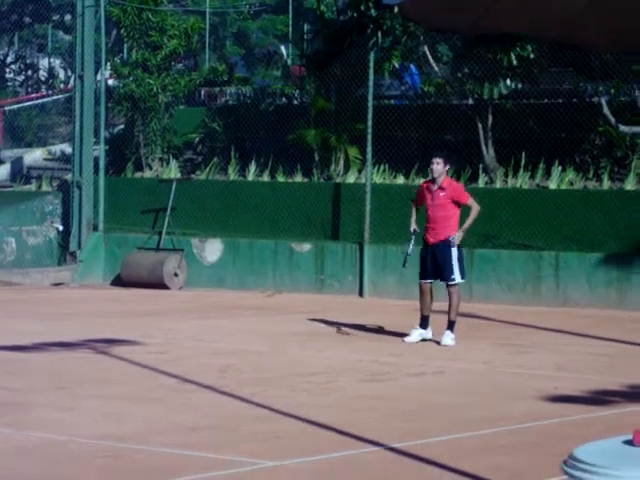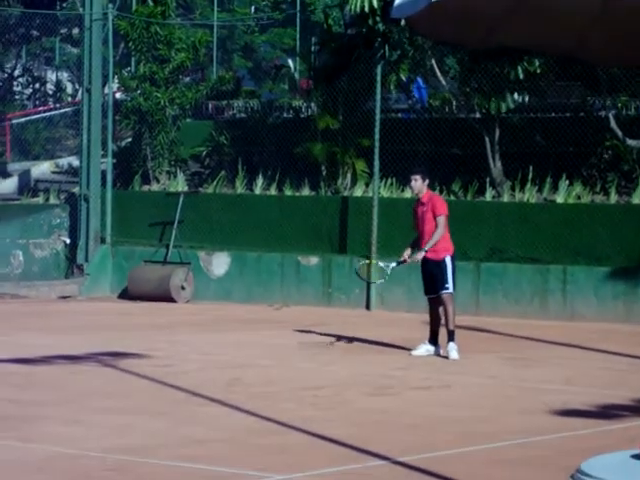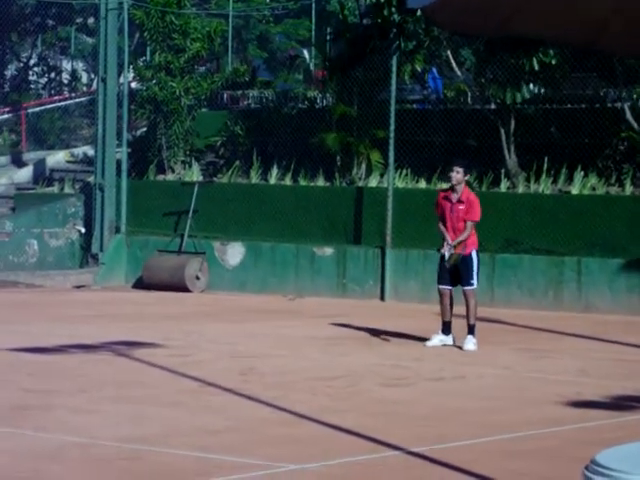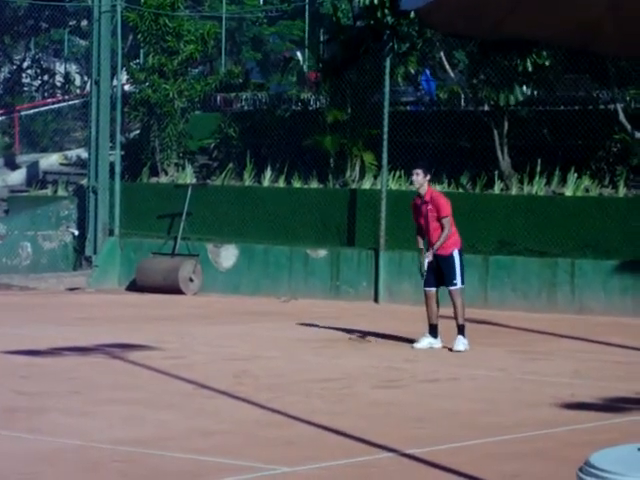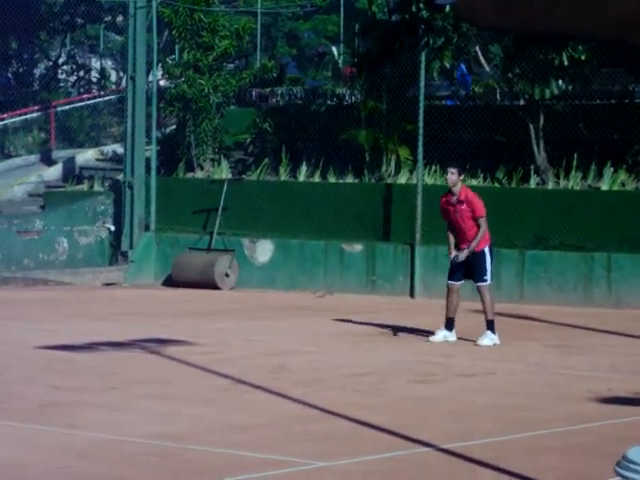
dt=1s
person 1, frame 1
left shoulder: (454, 188)
right shoulder: (424, 187)
left elbow: (475, 208)
right elbow: (416, 203)
left wrist: (461, 230)
right wrist: (413, 220)
left hip: (447, 243)
right hip: (429, 242)
left knee: (452, 286)
right knee: (424, 285)
left ankle: (450, 331)
right ankle: (423, 328)
person 1, frame 2
left shoulder: (436, 200)
right shoulder: (417, 205)
left elbow: (441, 229)
left wrist: (422, 250)
right wrist: (409, 250)
left hip: (442, 255)
right hip: (427, 257)
left knee: (446, 296)
right knee: (432, 300)
left ankle: (451, 343)
right ankle: (432, 344)
person 1, frame 3
left shoulder: (472, 200)
right shoulder: (442, 196)
left elbow: (468, 230)
left wrist: (453, 245)
right wrist: (447, 239)
left hip: (467, 250)
right hip: (448, 249)
left knee: (469, 292)
right knee: (444, 291)
left ankle: (471, 336)
right ankle: (446, 333)
person 1, frame 4
left shoulder: (438, 199)
right shoulder: (416, 203)
left elbow: (448, 228)
left wrist: (432, 250)
right wrist: (422, 249)
left hip: (450, 250)
right hip: (431, 252)
left knee: (454, 291)
right knee: (429, 292)
left ankle: (461, 336)
right ankle: (433, 336)
person 1, frame 5
left shoulder: (472, 198)
right shoulder: (445, 200)
left elbow: (483, 227)
left wrist: (469, 250)
right wrist: (452, 248)
left hip: (479, 247)
right hip: (460, 248)
left knee: (483, 287)
right knee: (452, 286)
left ankle: (491, 332)
right ankle: (448, 330)
